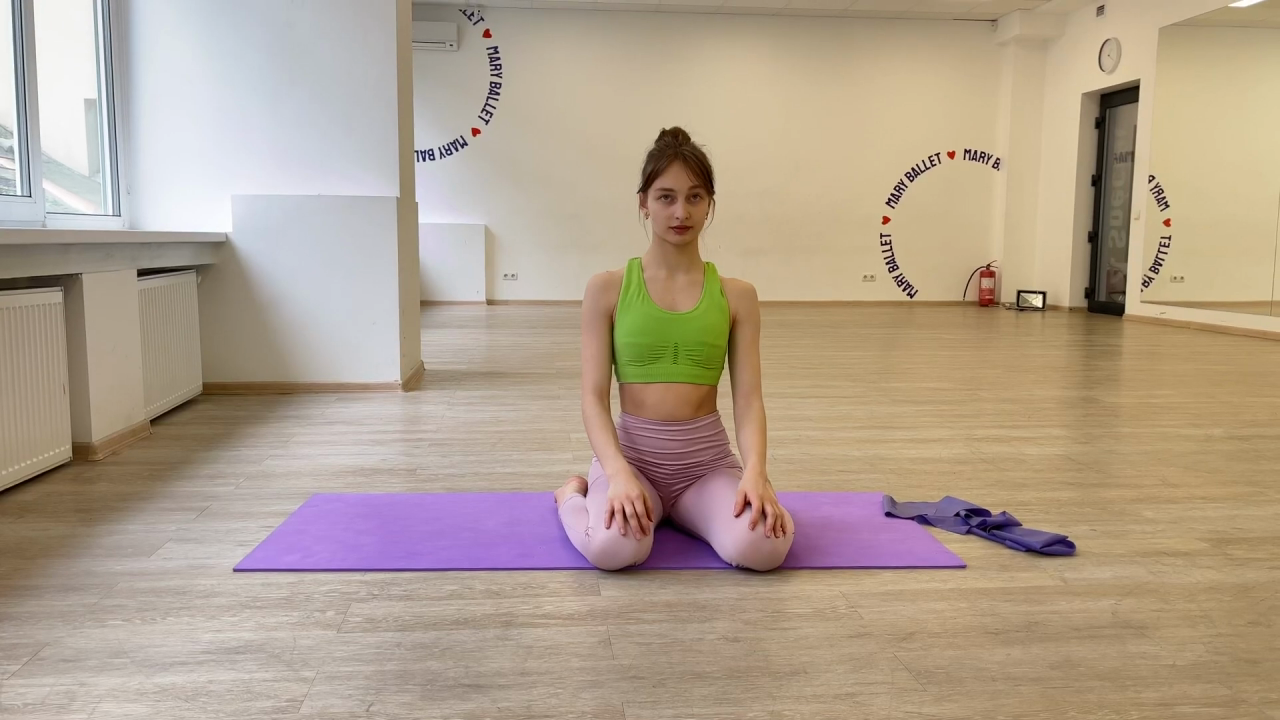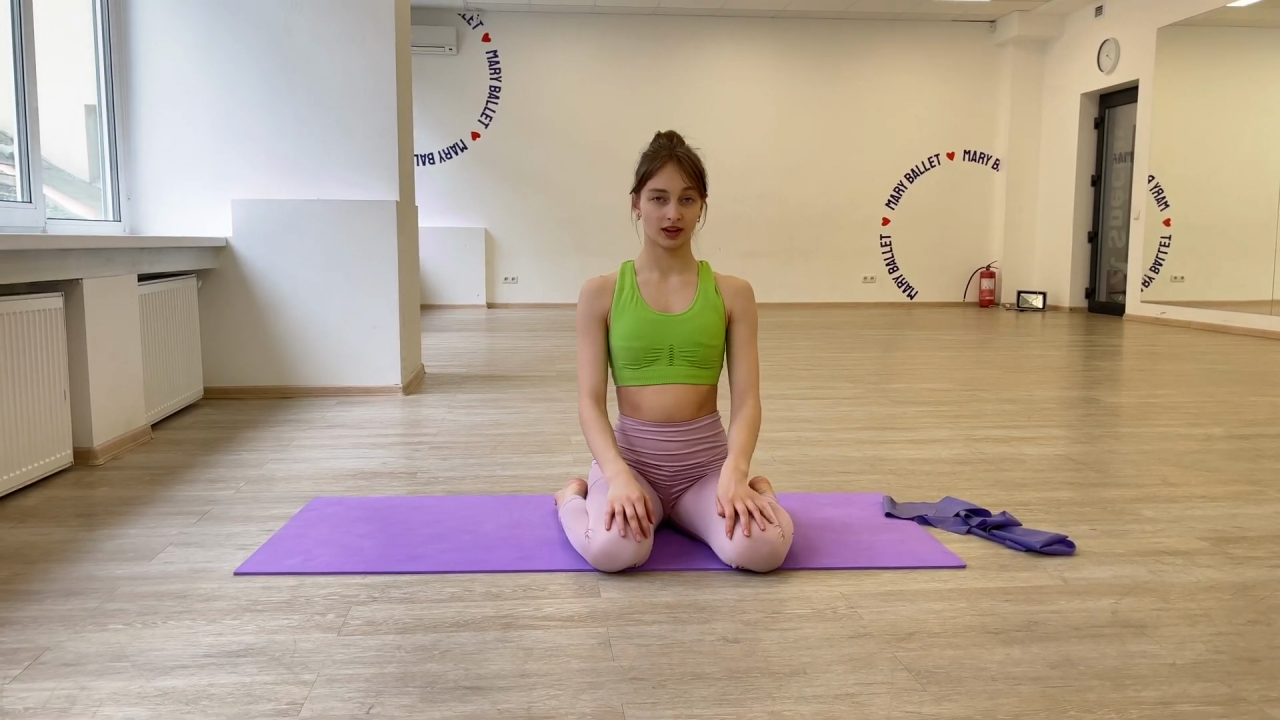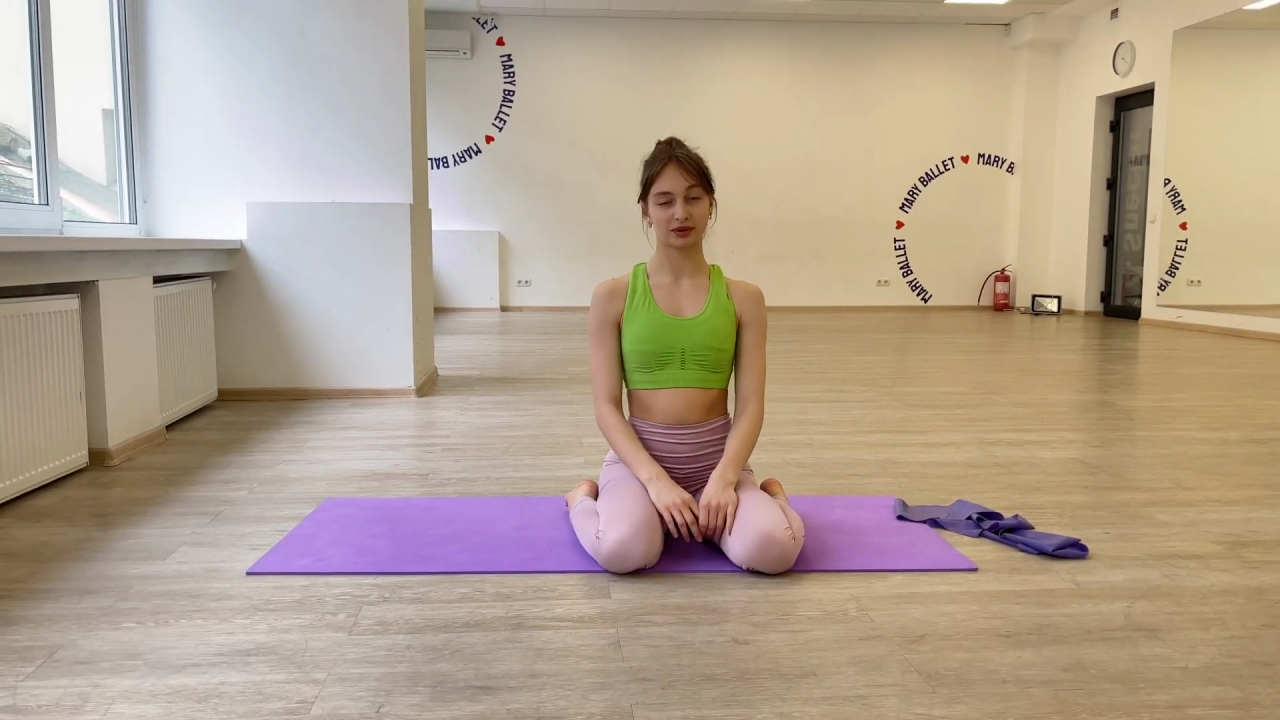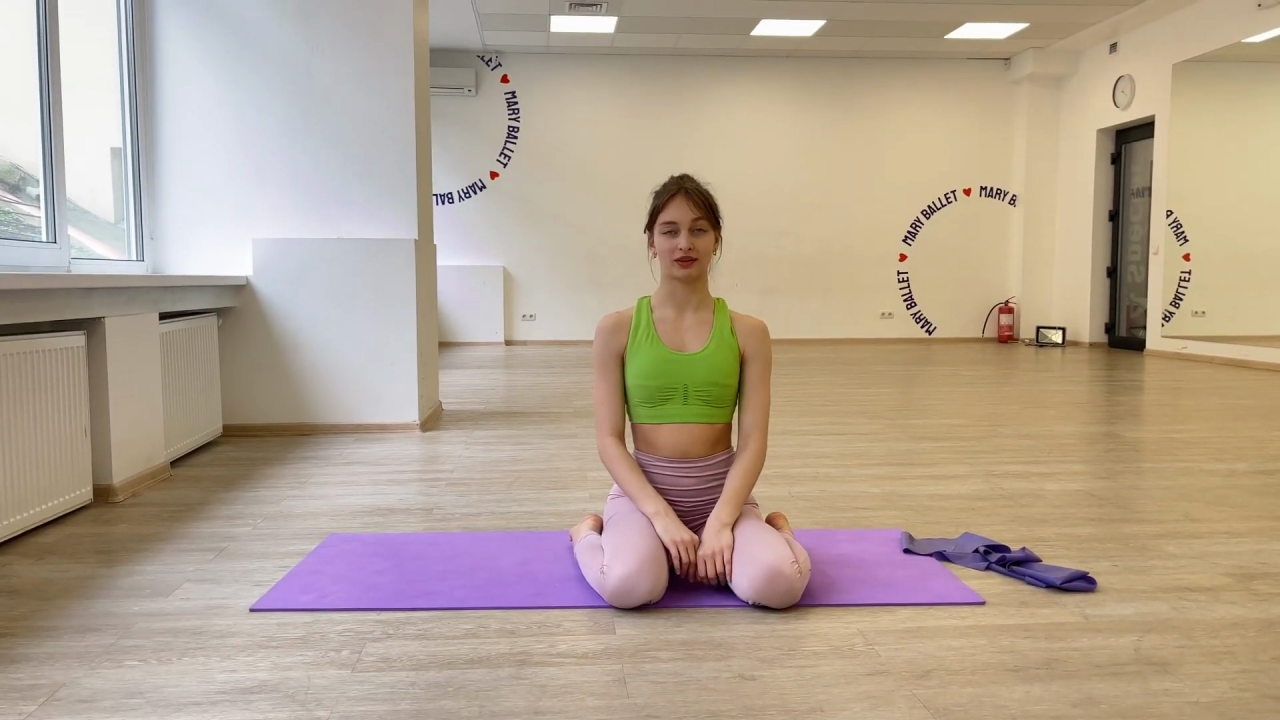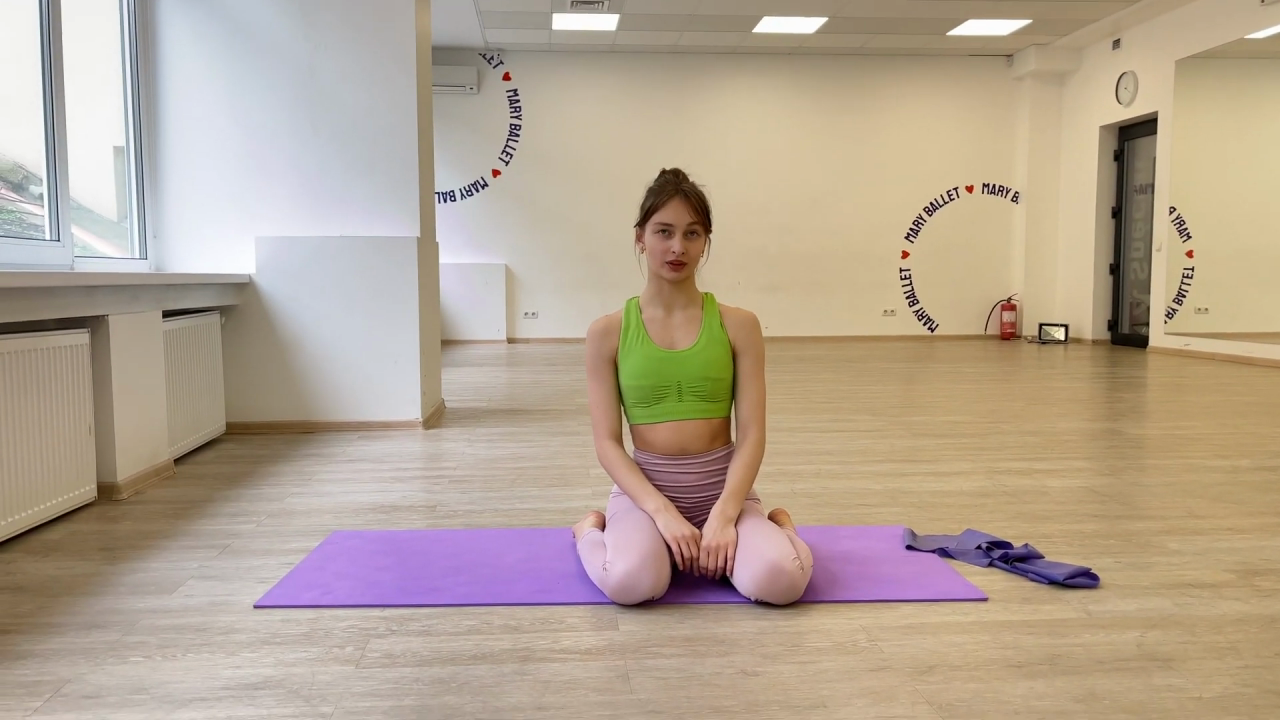
dt=1s
person 1, frame 1
left shoulder: (737, 296)
right shoulder: (606, 289)
left elbow: (748, 399)
right elbow: (594, 397)
left wrist: (755, 472)
right wrist: (617, 474)
left hip: (707, 457)
right hip: (632, 451)
left knee: (761, 546)
right knee: (613, 548)
left ankle: (682, 510)
right ankle: (574, 495)
person 1, frame 2
left shoulder: (733, 294)
right shoulder: (601, 292)
left elbow: (746, 400)
right elbow: (590, 401)
left wrist: (733, 471)
right wrist: (619, 476)
left hip: (706, 457)
right hip: (632, 452)
left knee: (763, 549)
right knee: (612, 551)
left ankle: (755, 492)
right ankle: (573, 497)
person 1, frame 3
left shoulder: (743, 298)
right shoulder: (613, 295)
left elbow: (750, 407)
right elbow: (606, 406)
left wrist: (723, 479)
right wrist: (656, 479)
left hip: (716, 456)
right hip: (639, 455)
left knee: (772, 550)
right knee: (622, 551)
left ankle: (769, 496)
right ankle: (584, 500)
person 1, frame 4
left shoulder: (748, 332)
right shoulder: (617, 329)
left elbow: (753, 443)
right elbow: (609, 440)
left wrist: (720, 521)
right wrist: (662, 515)
left hip: (721, 490)
right hip: (643, 489)
left knee: (777, 584)
right knee: (629, 585)
left ankle: (774, 530)
right ankle: (589, 533)
person 1, frame 5
left shoulder: (739, 325)
right shoulder: (607, 332)
left elbow: (752, 435)
right elbow: (607, 442)
left wrist: (723, 514)
right wrist: (663, 512)
left hip: (721, 485)
right hip: (645, 486)
left knee: (778, 579)
right knee: (631, 582)
left ankle: (776, 525)
right ankle: (592, 530)
